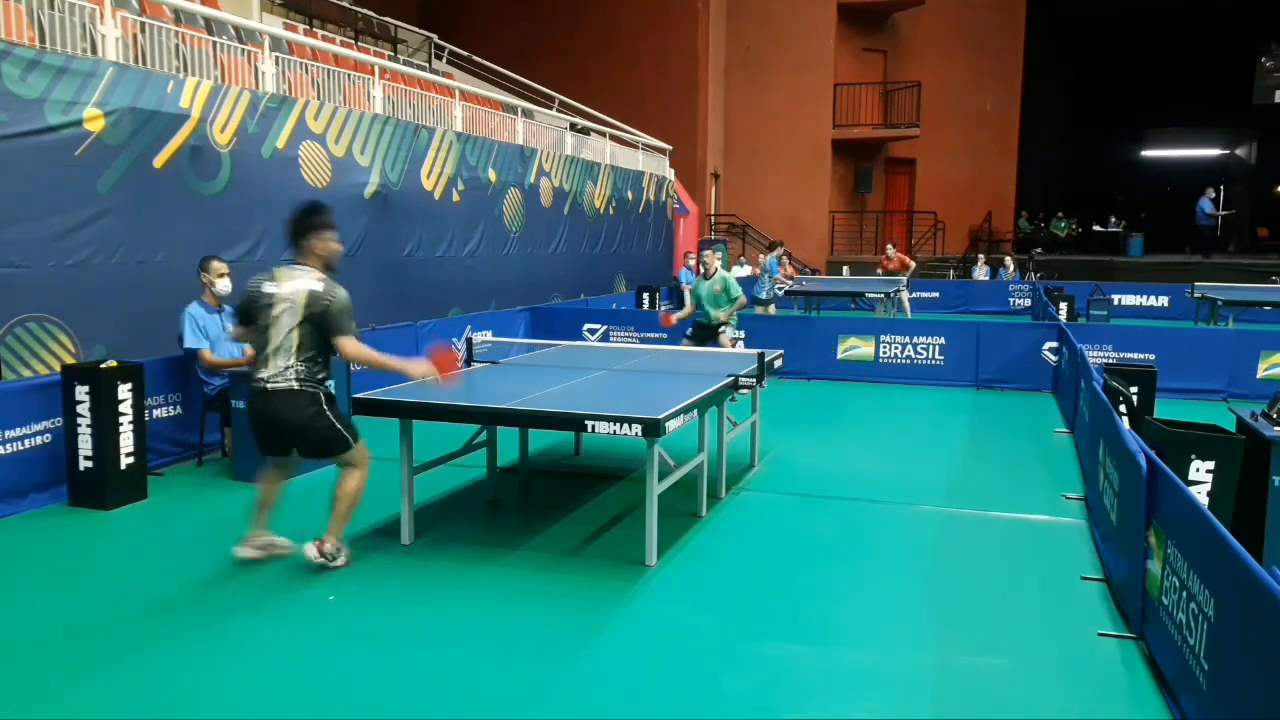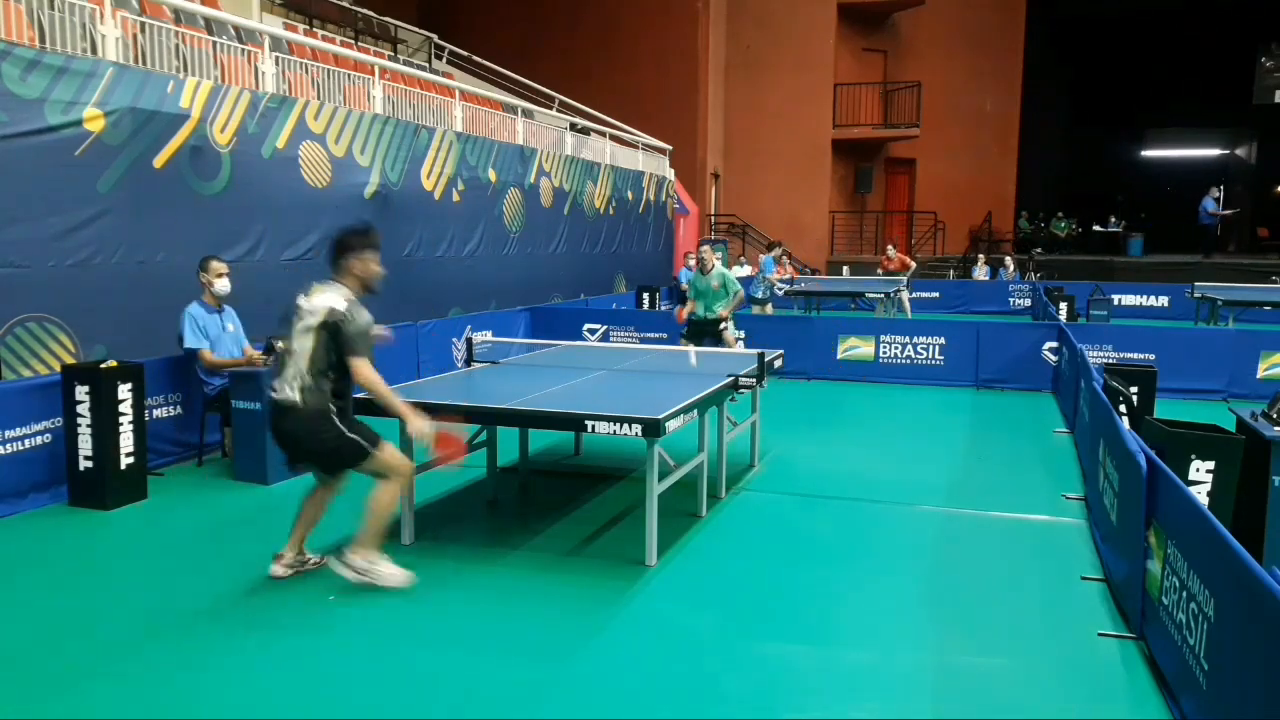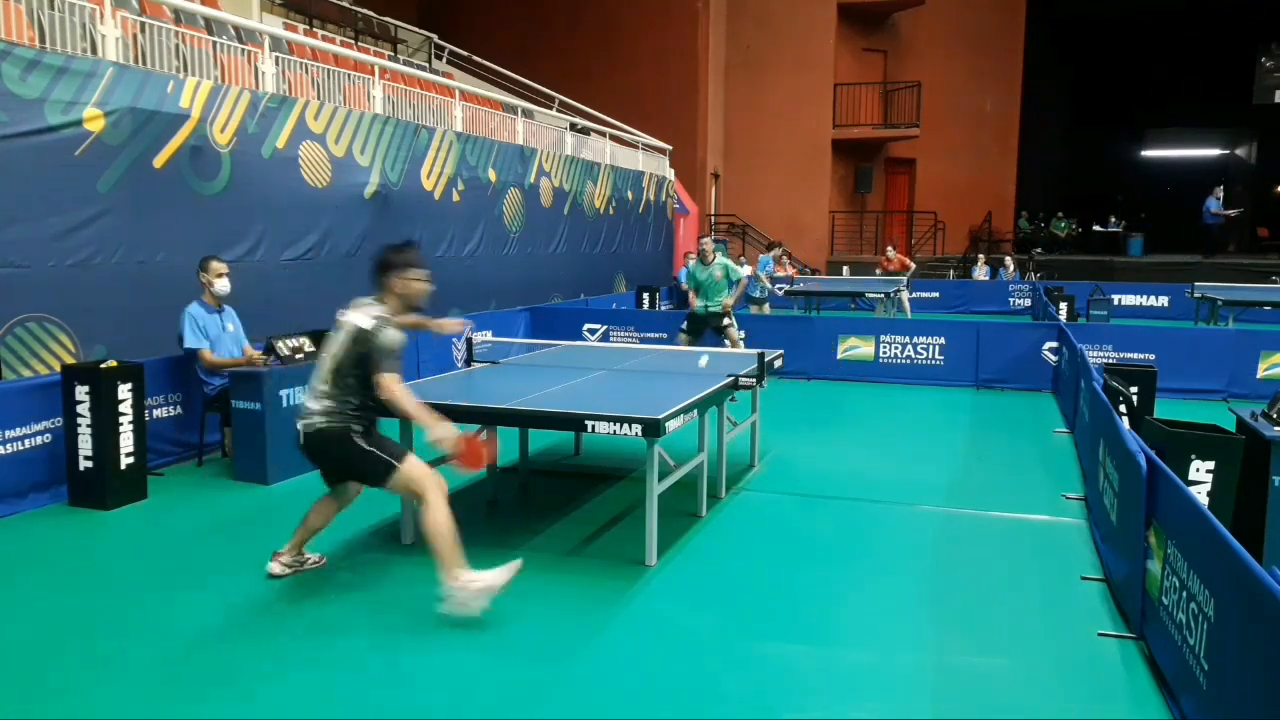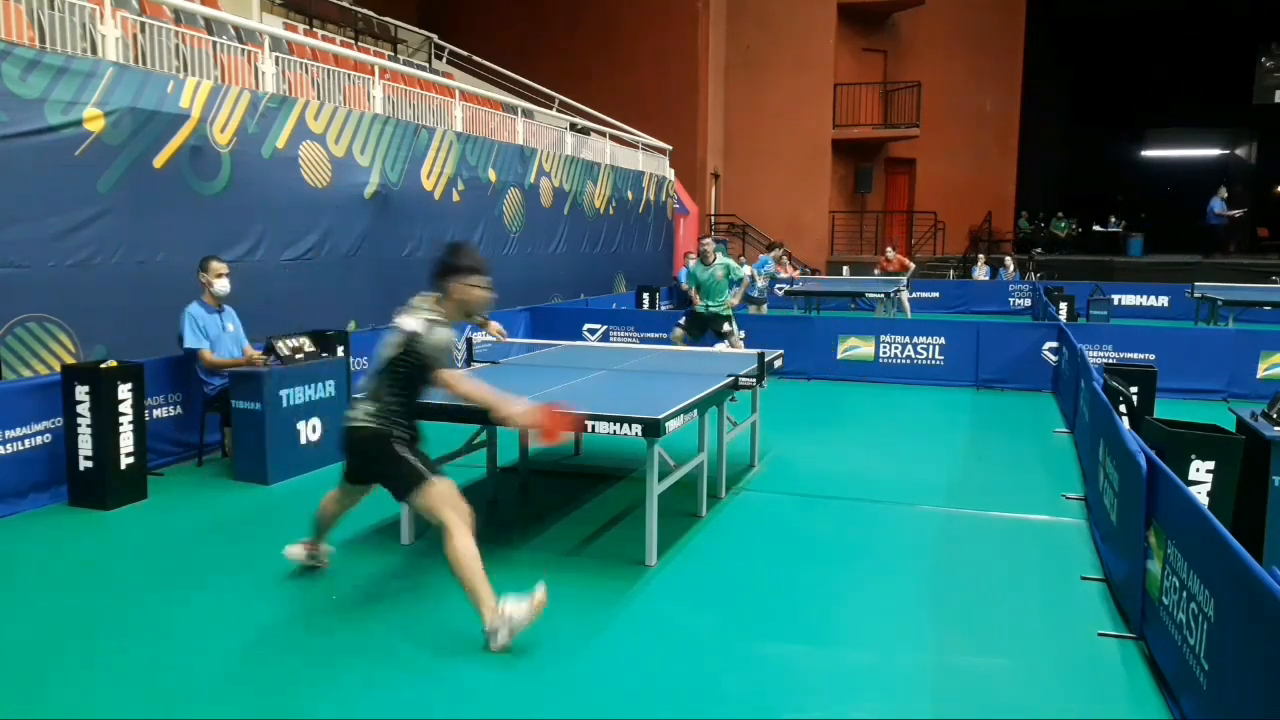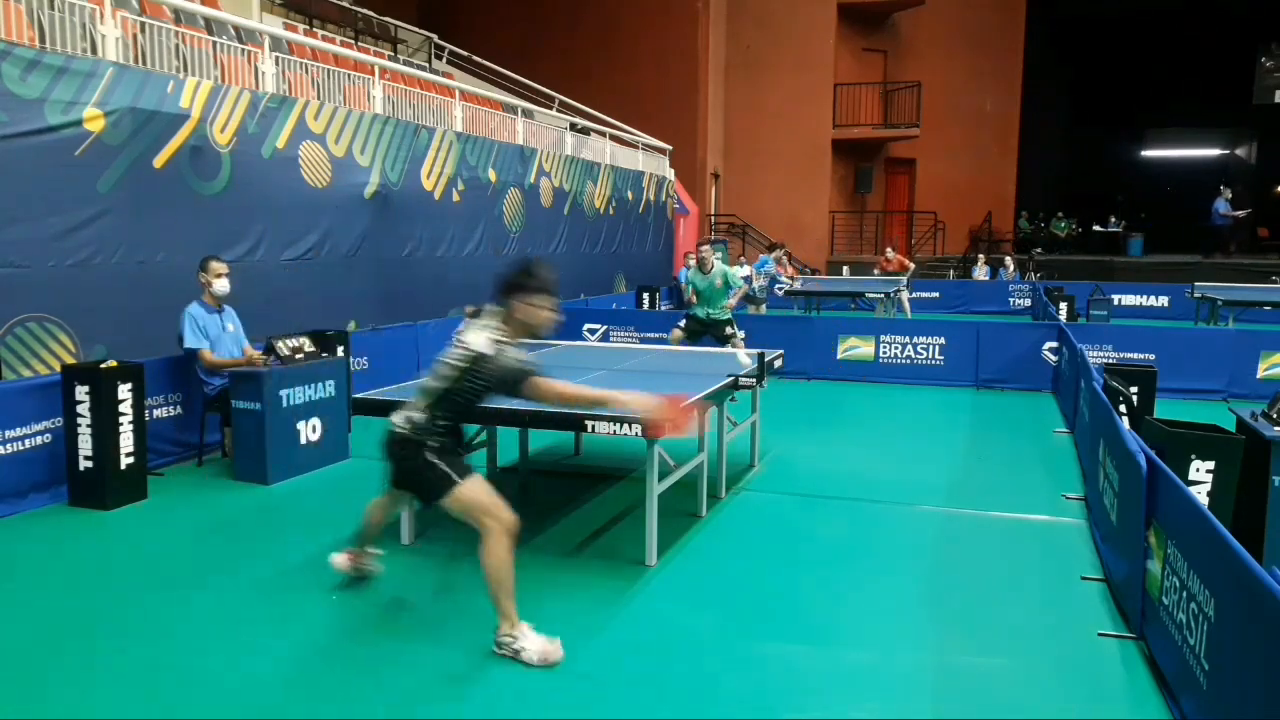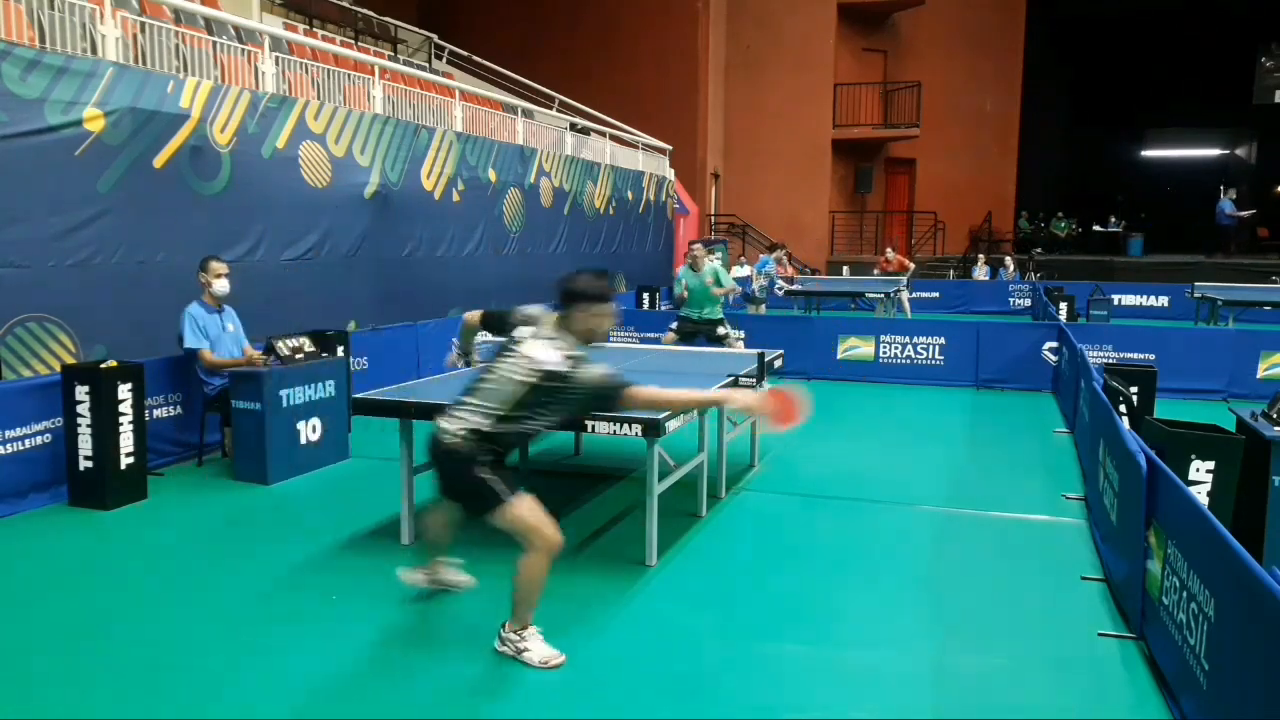
dt=0.1s
person 1, frame 1
left shoulder: (262, 282)
right shoulder: (331, 293)
left elbow: (242, 333)
right elbow: (349, 349)
right wrist: (405, 366)
left hip: (262, 398)
right hip: (303, 400)
left knee: (278, 466)
right knee: (358, 463)
left ankle: (256, 537)
right ankle: (328, 545)
person 1, frame 2
left shoulder: (313, 294)
right shoulder: (354, 315)
right elbow: (361, 373)
right wrist: (409, 415)
left hip: (285, 415)
right hip: (314, 417)
left knee: (331, 478)
right knee: (399, 470)
left ankle: (290, 556)
right ankle: (363, 554)
person 1, frame 3
left shoulder: (360, 310)
right shoulder: (385, 333)
right elbow: (389, 389)
left wrist: (433, 324)
right wrist: (432, 424)
left hip: (317, 429)
right hip: (340, 433)
left knee: (345, 491)
right knee: (432, 488)
left ankle: (289, 556)
right ankle: (461, 582)
person 1, frame 4
left shoulder: (425, 303)
right shoulder: (429, 333)
right elbow: (449, 379)
left wrist: (484, 320)
right wrist: (502, 404)
left hip: (366, 425)
right hip: (380, 437)
left knee: (352, 490)
right knee: (457, 516)
left ankle: (311, 548)
right ankle: (494, 615)
person 1, frame 5
left shoulder: (487, 319)
right shoulder: (495, 356)
right elbow: (547, 389)
right wrist: (617, 399)
left hip: (413, 433)
right hip: (420, 445)
left knee: (397, 496)
right knee: (501, 523)
left ankle: (357, 555)
right ankle: (510, 632)
person 1, frame 6
left shoulder: (530, 317)
right shoulder: (574, 373)
left elbow: (471, 321)
right elbow: (644, 398)
left wrist: (466, 354)
right wrist: (721, 398)
left hip: (449, 435)
right hip: (468, 455)
left knee: (450, 505)
right knee: (546, 540)
left ankle: (434, 568)
right ankle: (517, 633)
person 2, frame 1
left shoulder: (229, 311)
right shoulder: (193, 313)
left elbow: (246, 351)
right elbow: (207, 361)
right wrist: (245, 362)
right hip: (217, 387)
person 2, frame 2
left shoulder: (230, 312)
right shoulder: (193, 313)
left elbow: (247, 350)
right elbow: (207, 360)
left wrist: (261, 359)
right wrist: (244, 362)
right hip: (217, 387)
person 2, frame 3
left shoulder: (229, 312)
right shoulder: (193, 313)
left elbow: (247, 350)
right elbow: (207, 360)
left wrist: (260, 359)
right wrist: (244, 362)
right hip: (218, 387)
person 2, frame 4
left shoulder: (230, 312)
right shoulder: (193, 313)
left elbow: (247, 350)
right elbow: (207, 360)
left wrist: (261, 358)
right wrist: (244, 362)
right hip: (218, 387)
person 2, frame 5
left shoulder: (230, 311)
right shoulder: (193, 313)
left elbow: (247, 350)
right elbow: (207, 360)
left wrist: (260, 358)
right wrist: (244, 362)
right hip: (218, 387)
person 2, frame 6
left shoulder: (229, 312)
right shoulder: (193, 313)
left elbow: (247, 350)
right elbow: (207, 360)
left wrist: (260, 358)
right wrist: (244, 361)
right hip: (218, 387)
